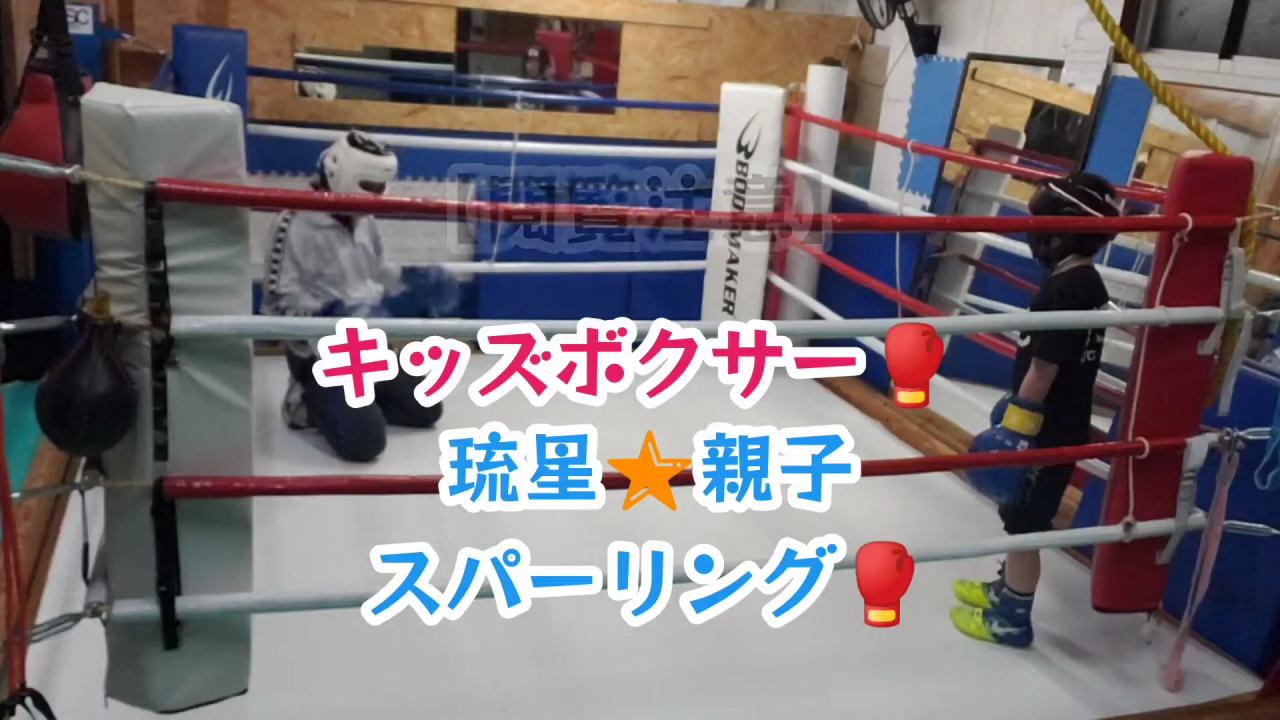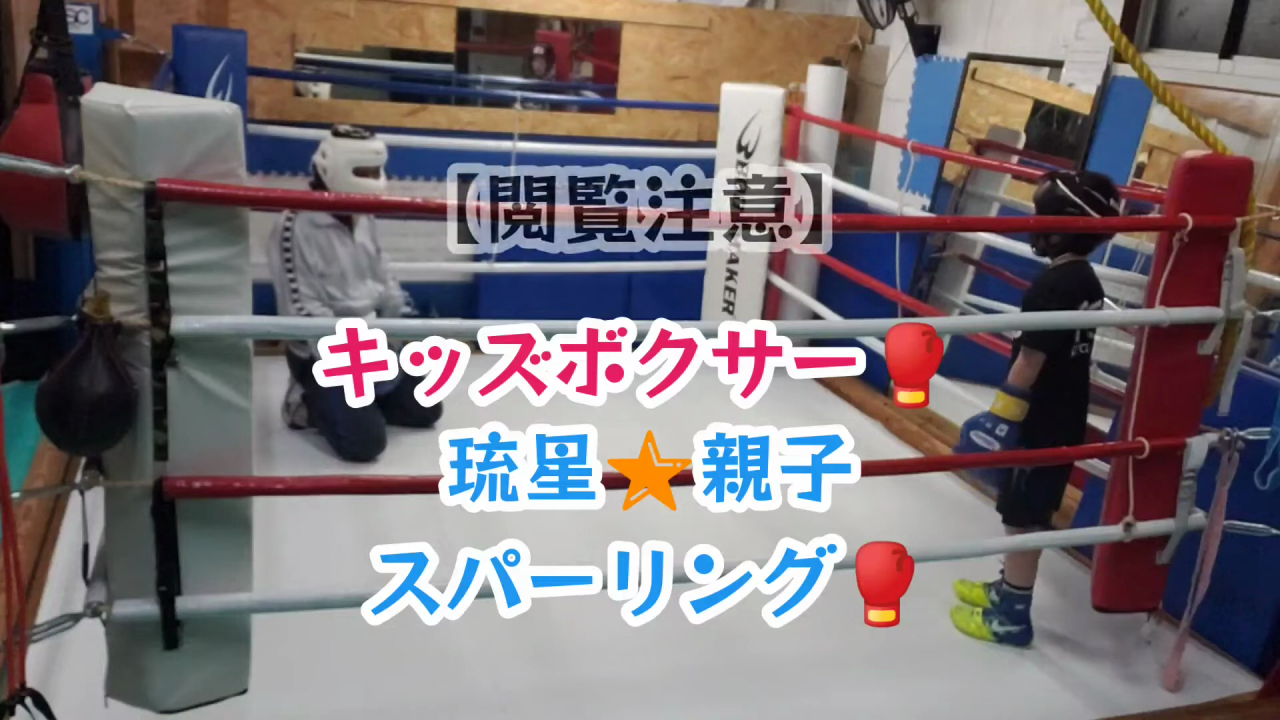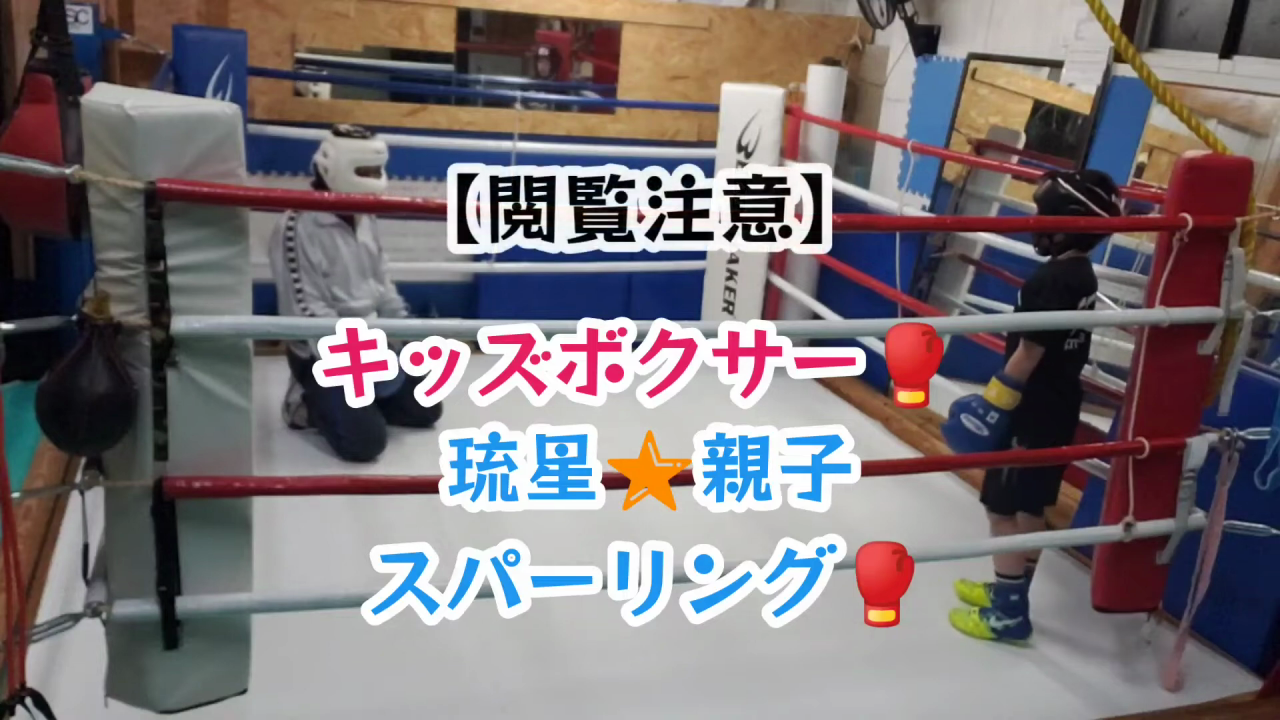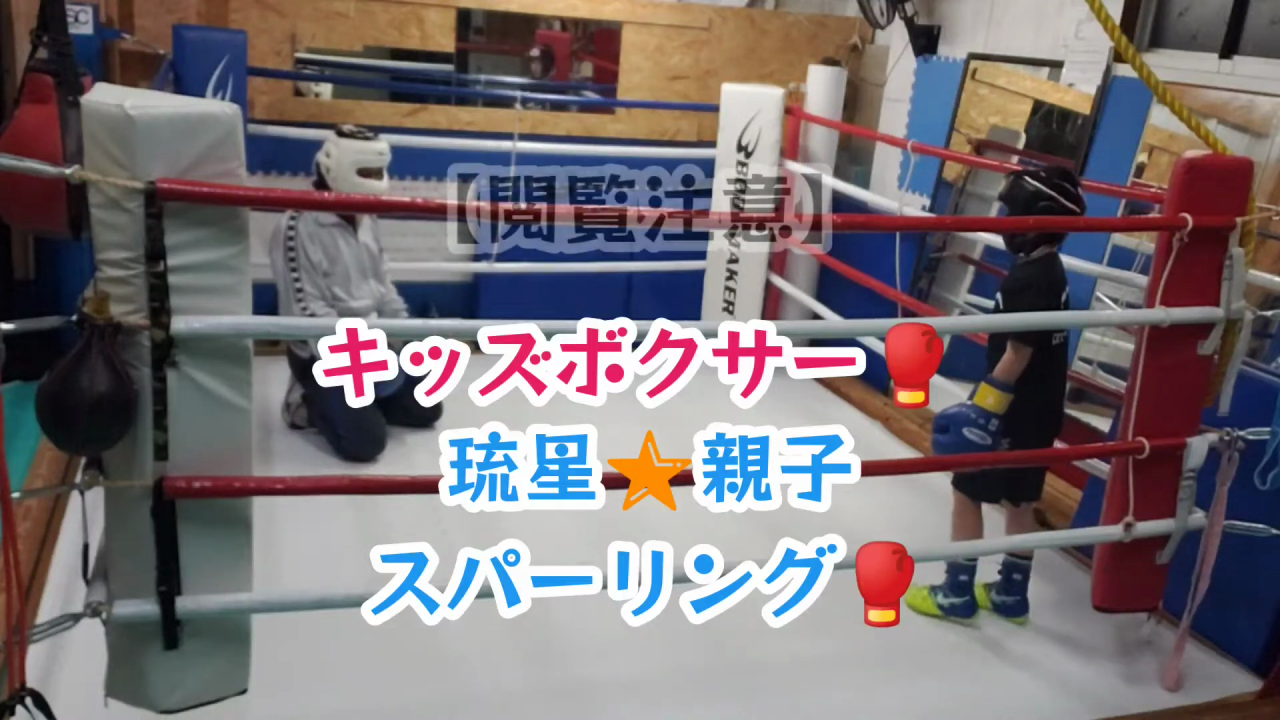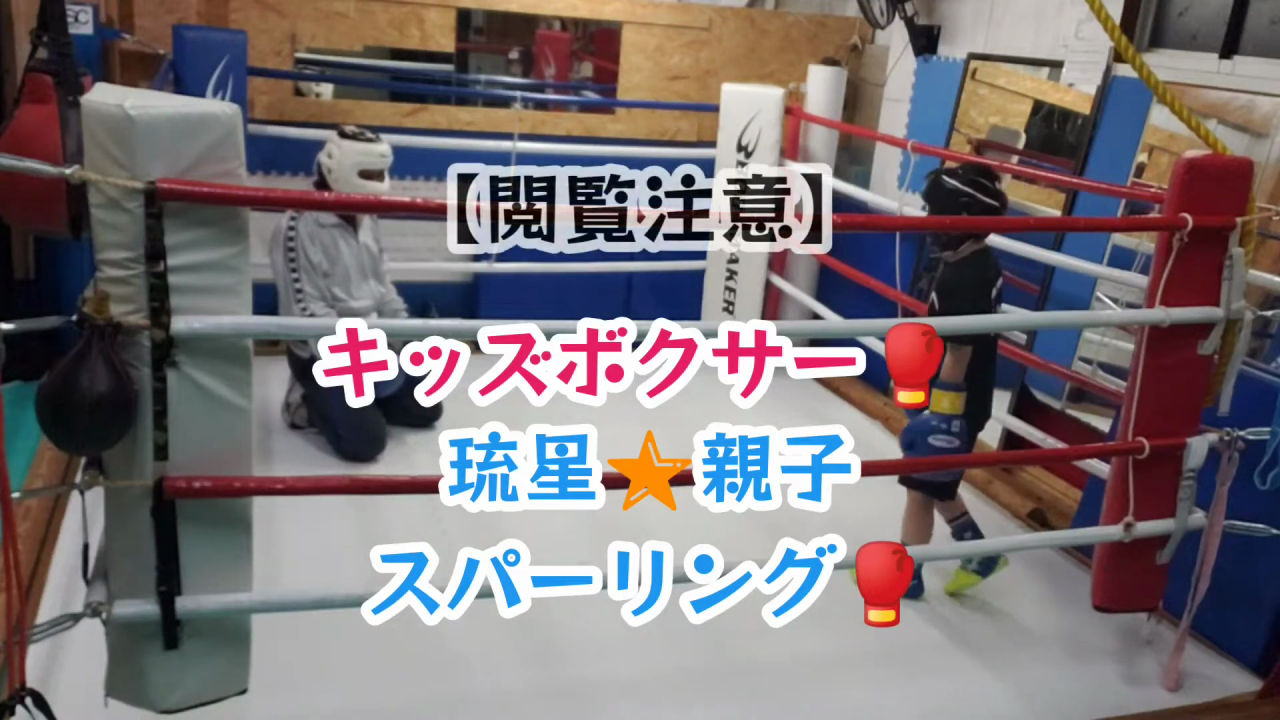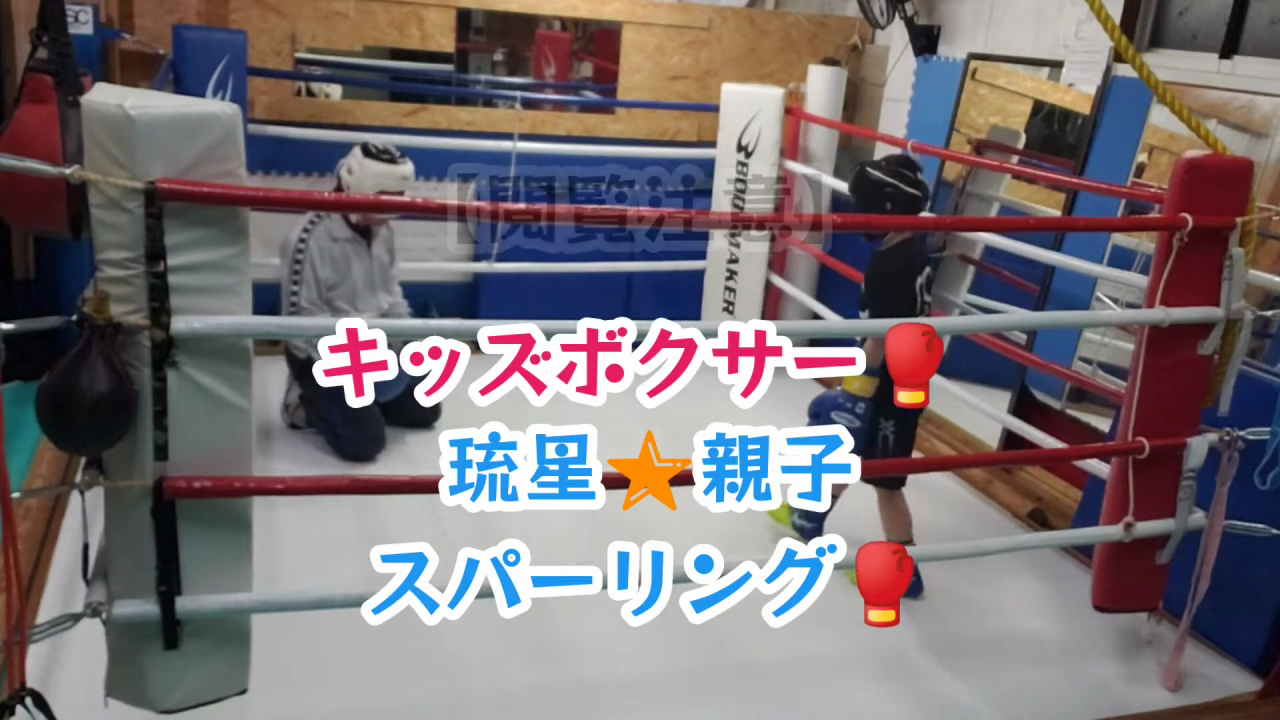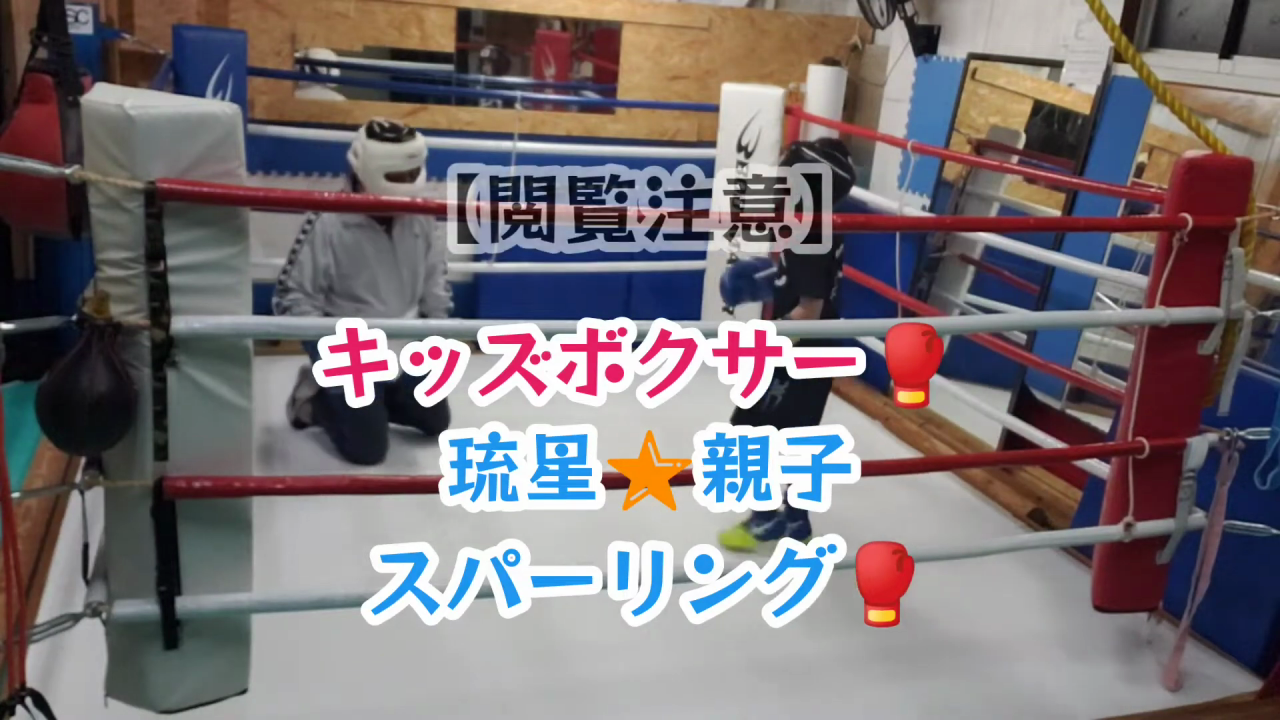
dt=0.4s
person 1, frame 1
left shoulder: (1060, 292)
right shoulder: (1090, 284)
left elbow: (1042, 371)
left wrist: (1015, 430)
left hip: (1046, 430)
right hip: (1066, 424)
left knee: (1023, 524)
right knee: (1026, 518)
left ankle: (1012, 620)
right ankle: (1006, 589)
person 1, frame 2
left shoulder: (1051, 286)
right shoulder: (1087, 281)
left elbow: (1031, 360)
left wrist: (1001, 418)
left hip: (1039, 422)
right hip: (1064, 418)
left knee: (1020, 519)
right knee: (1033, 514)
left ankle: (1011, 619)
right ankle: (1006, 589)
person 1, frame 3
left shoulder: (1050, 280)
right shoulder: (1082, 275)
left elbow: (1028, 352)
left wrist: (992, 405)
left hip: (1031, 415)
right hip: (1057, 411)
left knee: (1002, 510)
right knee: (1031, 507)
left ankle: (1009, 614)
right ankle: (1009, 592)
person 1, frame 4
left shoulder: (1028, 279)
right shoulder: (1048, 270)
left elbow: (1018, 353)
left wrist: (984, 408)
left hip: (1017, 411)
right hip: (1038, 409)
left knee: (968, 493)
right knee: (1019, 499)
left ankle: (956, 592)
right ankle: (1011, 592)
person 1, frame 5
left shoulder: (962, 278)
right shoulder: (979, 262)
left elbow: (959, 351)
left wrist: (944, 412)
left hip: (953, 399)
right hip: (953, 395)
left knee: (922, 487)
right knee: (934, 485)
left ankle: (907, 575)
right ankle: (978, 553)
person 1, frame 6
left shoulder: (887, 266)
right shoulder: (914, 253)
left elbow: (880, 339)
left wrist: (856, 393)
left hip: (891, 388)
left knee: (883, 479)
right ankle: (808, 520)
person 1, frame 7
left shoulder: (812, 240)
right shoulder: (818, 231)
left elbow: (810, 309)
right wrist: (768, 283)
left knee: (749, 432)
left ankle: (765, 517)
right ankle: (793, 518)
person 2, frame 1
left shoulder: (363, 220)
right shoulder: (295, 227)
left elbow: (379, 274)
right elbow: (280, 304)
left wrist: (418, 283)
right wrist: (334, 317)
right hip: (319, 353)
left knee: (426, 410)
right knee: (365, 440)
right ankle: (310, 404)
person 2, frame 2
left shoulder: (363, 220)
right shoulder: (296, 228)
left elbow: (383, 282)
right elbow: (304, 311)
right hip: (320, 354)
left knee: (427, 410)
right knee: (365, 441)
left ankle: (347, 399)
right ankle: (310, 404)
person 2, frame 3
left shoulder: (364, 221)
right shoulder: (298, 228)
left elbow: (382, 285)
right elbow: (308, 311)
right hip: (322, 354)
left knee: (426, 410)
right knee: (366, 441)
left ankle: (345, 401)
right ankle: (310, 404)
person 2, frame 4
left shoulder: (365, 221)
right shoulder: (299, 228)
left elbow: (382, 285)
right elbow: (308, 310)
right hip: (322, 354)
left knee: (426, 410)
right knee: (365, 441)
right ankle: (310, 403)
person 2, frame 5
left shoulder: (365, 222)
right shoulder: (299, 229)
left elbow: (382, 285)
right elbow: (308, 311)
right hip: (321, 354)
left knee: (427, 410)
right knee: (366, 441)
right ankle: (309, 404)
person 2, frame 6
left shoulder: (382, 229)
right shoulder: (312, 238)
right elbow: (303, 317)
right hip: (321, 355)
left knee: (425, 412)
right knee: (365, 442)
right ankle: (307, 404)
person 2, frame 7
left shoulder: (420, 210)
right shoulder: (328, 222)
left elbow: (434, 272)
right elbow: (289, 293)
left hip: (406, 339)
left knee: (435, 421)
right knee: (366, 449)
left ankle: (374, 400)
right ankle: (311, 400)
